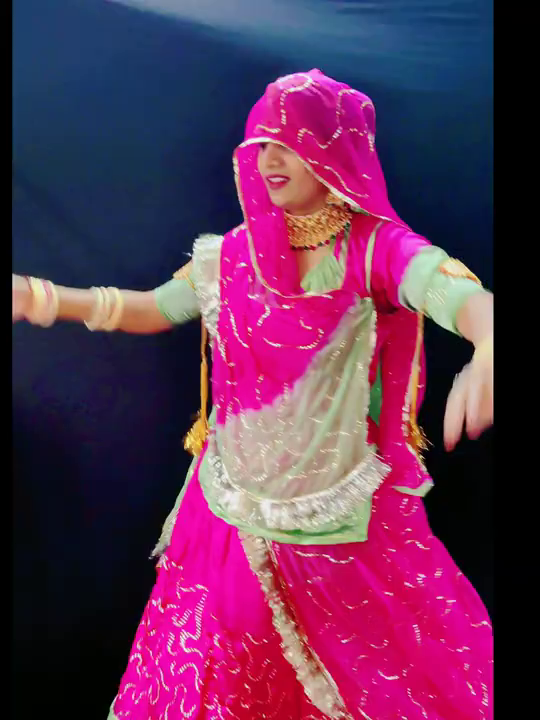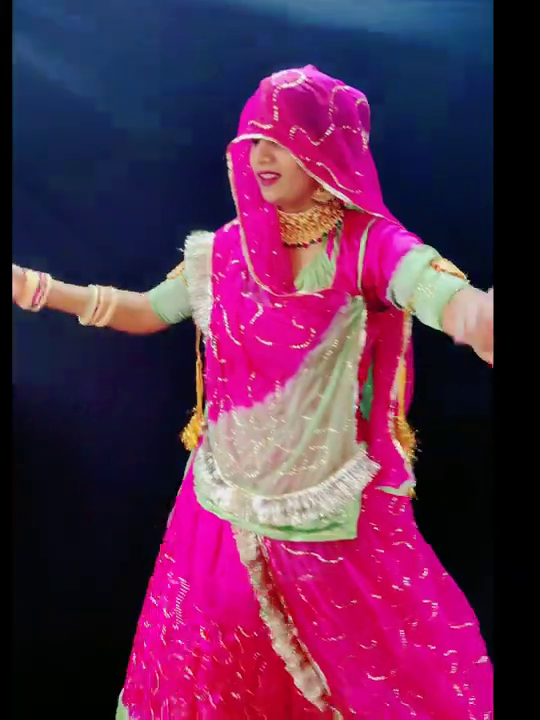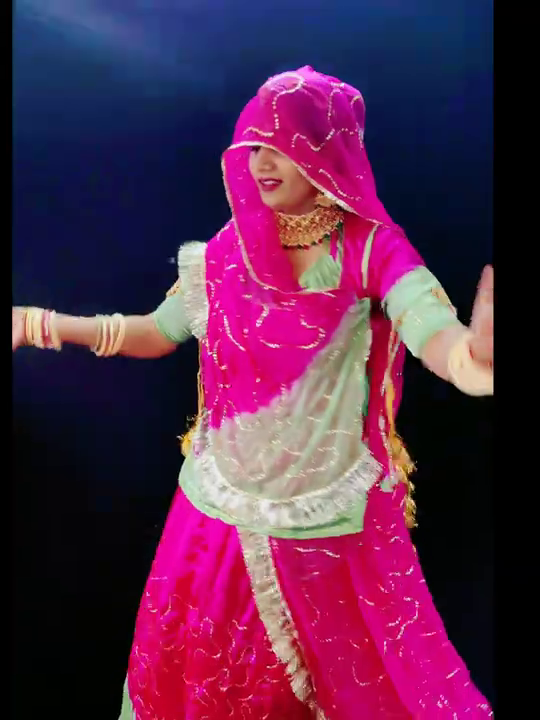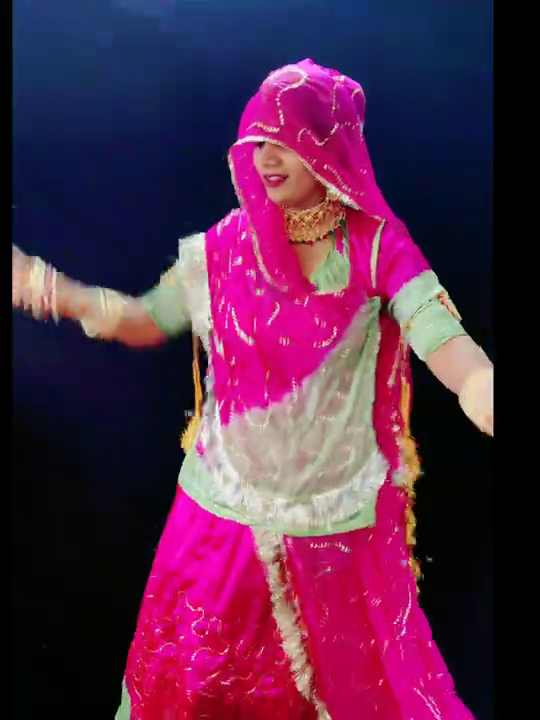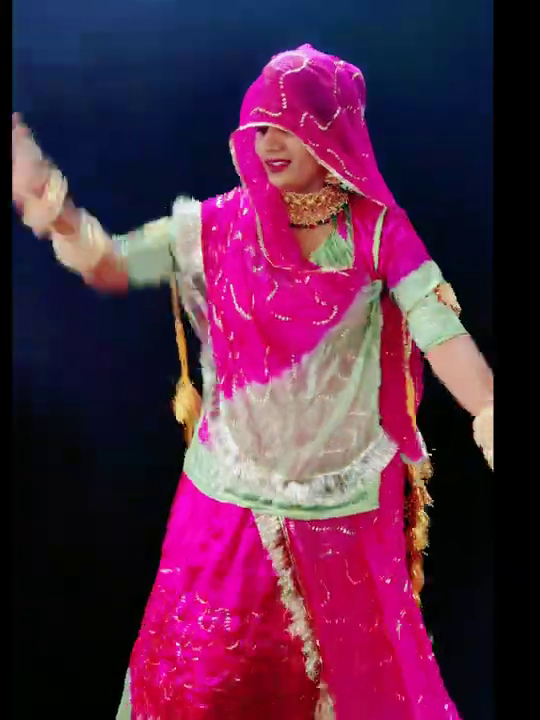
dt=0.1s
person 1, frame 1
left shoulder: (383, 246)
right shoulder: (237, 251)
left elbow: (469, 303)
right elbow: (154, 308)
left wrist: (485, 362)
right wrist: (45, 299)
left hip: (347, 515)
right hip: (236, 506)
person 1, frame 2
left shoulder: (375, 243)
right shoulder: (228, 247)
left elbow: (456, 302)
right elbow: (151, 309)
left wrist: (486, 323)
right wrist: (40, 289)
left hip: (338, 510)
right hip: (227, 504)
person 1, frame 3
left shoulder: (374, 247)
right shoulder: (225, 252)
left elbow: (437, 336)
right elbow: (158, 333)
left wrist: (478, 354)
right wrist: (53, 326)
left hip: (333, 510)
right hip: (222, 504)
person 1, frame 4
left shoulder: (380, 245)
right shoulder: (226, 244)
left elbow: (444, 343)
right elbow: (149, 320)
left wrist: (485, 391)
right wrist: (53, 294)
left hip: (342, 510)
right hip: (226, 503)
right knee: (191, 666)
person 1, frame 5
left shoulder: (379, 228)
right shoulder: (219, 223)
left elbow: (444, 336)
right elbow: (111, 266)
left wrist: (492, 419)
right wrist: (48, 203)
left hip: (345, 492)
right hip: (231, 486)
left knee: (354, 652)
right knee: (200, 653)
